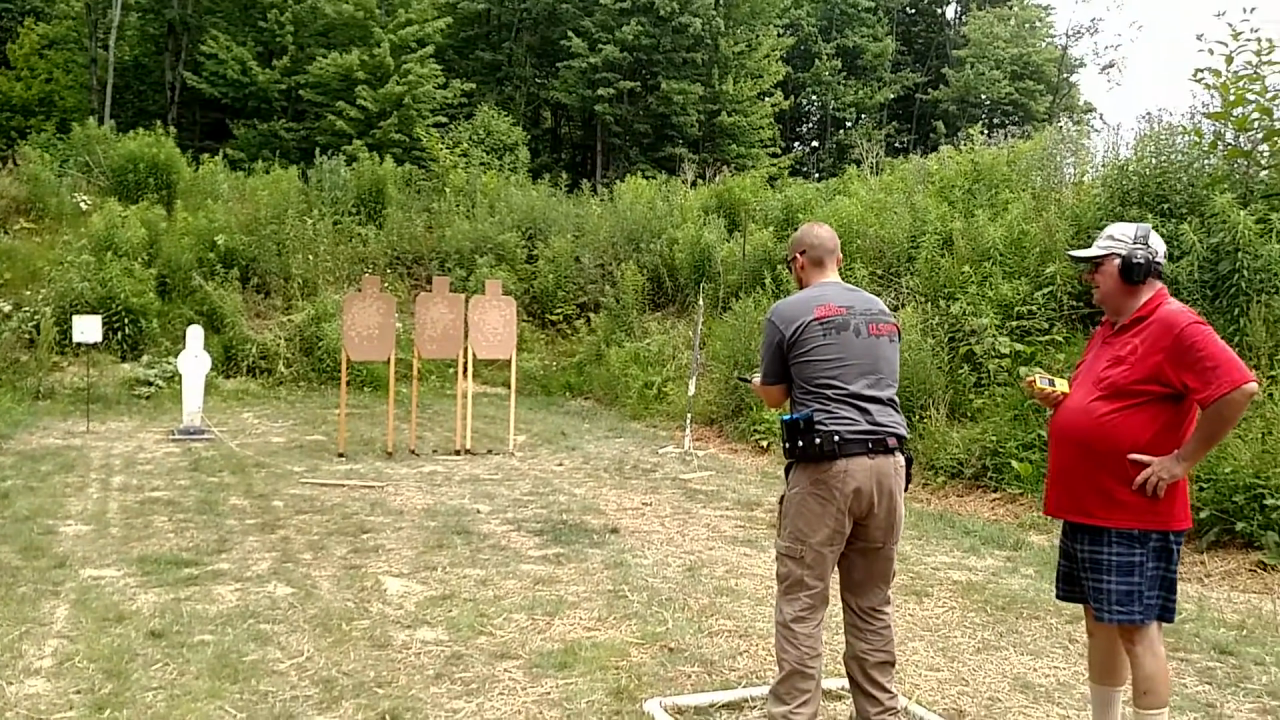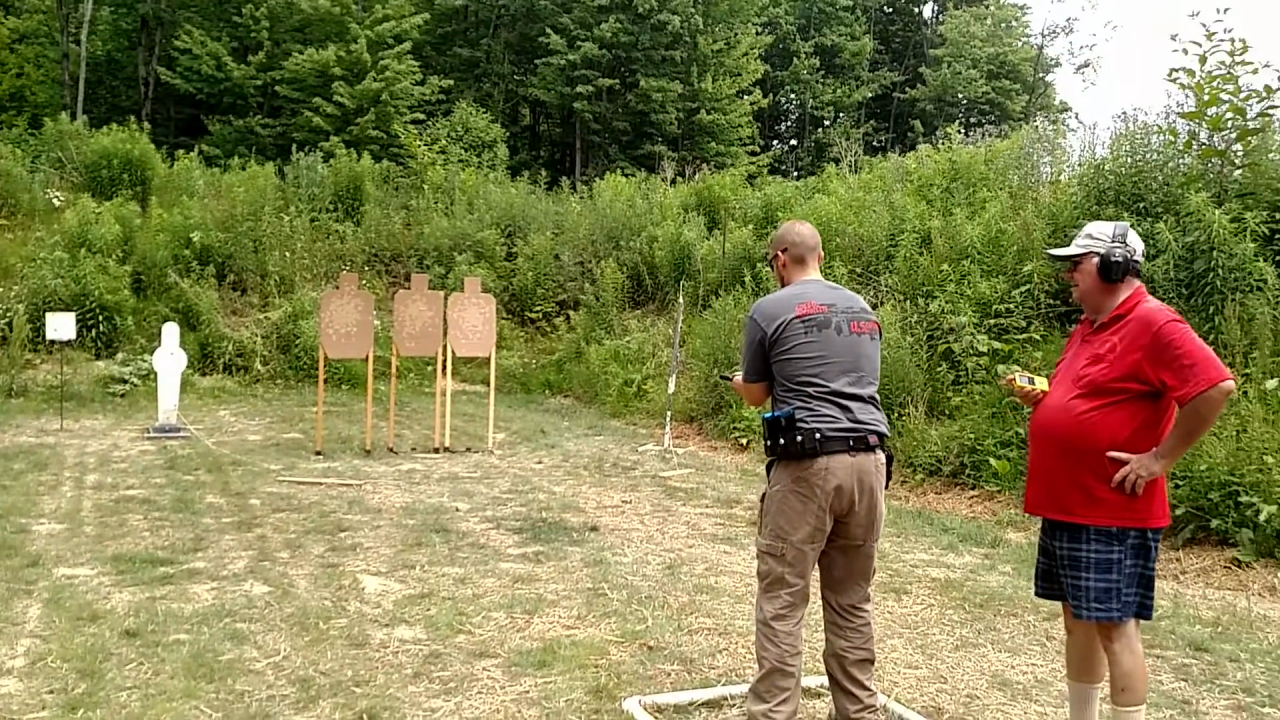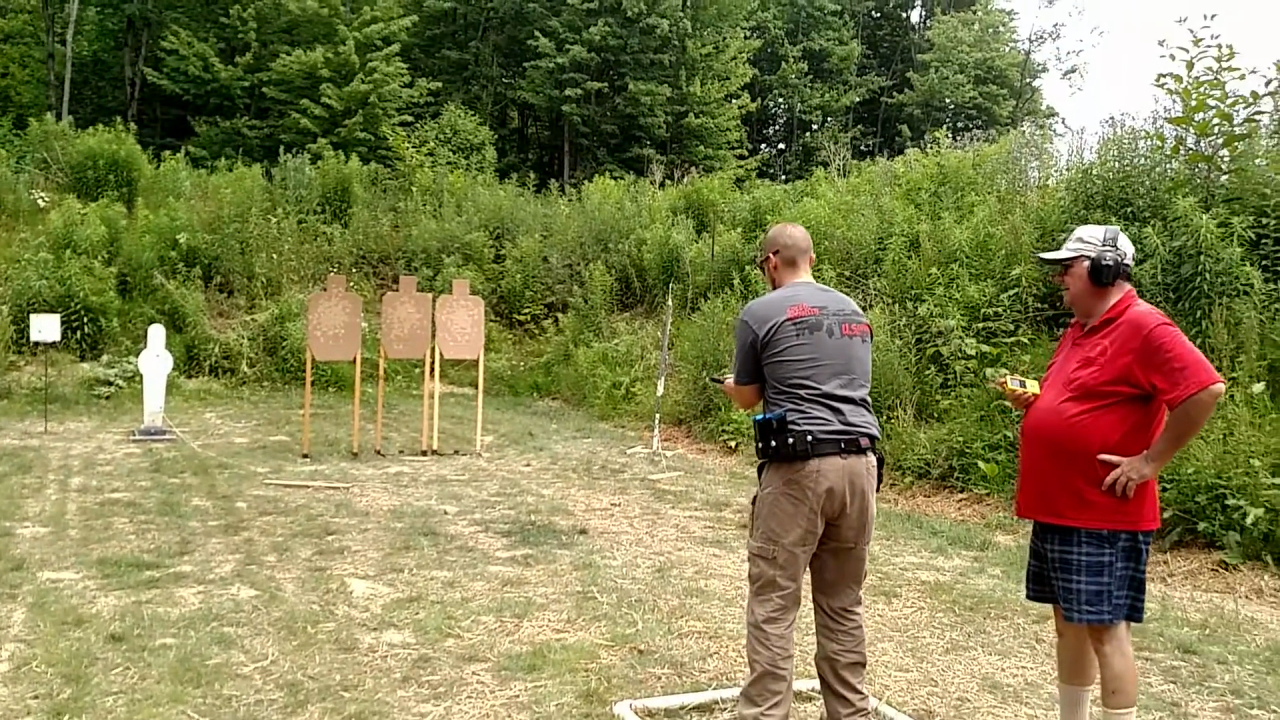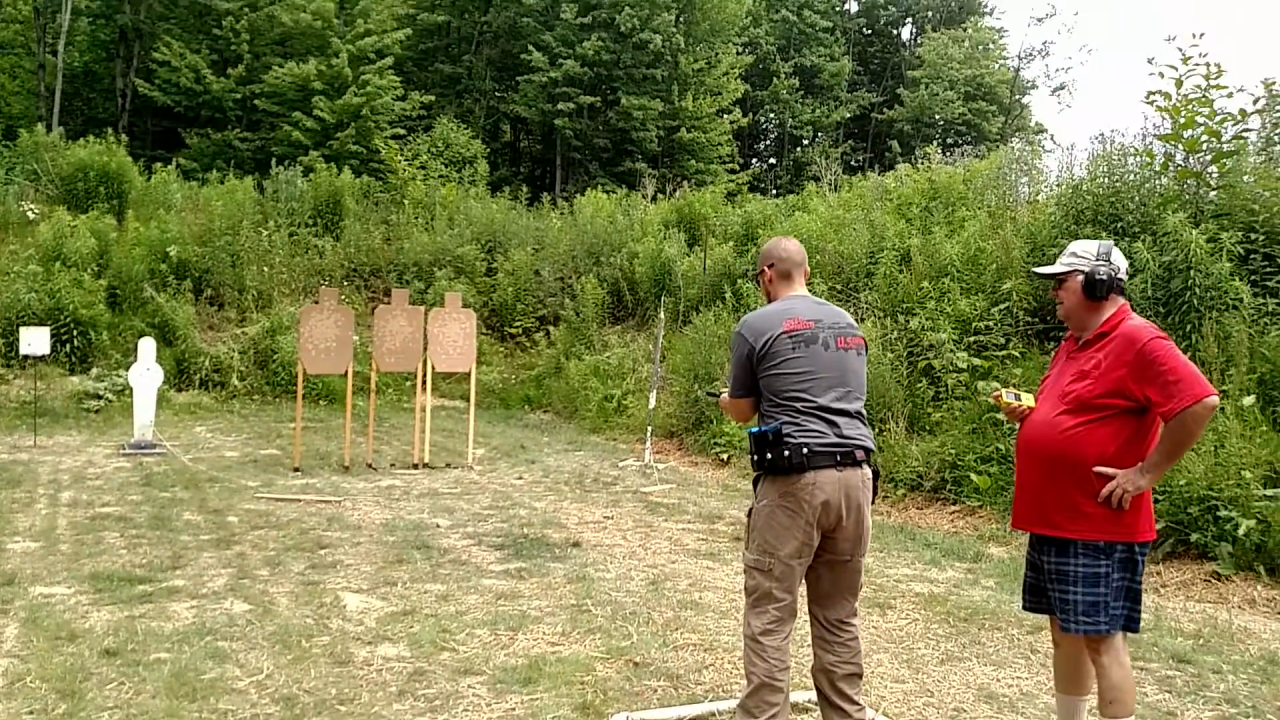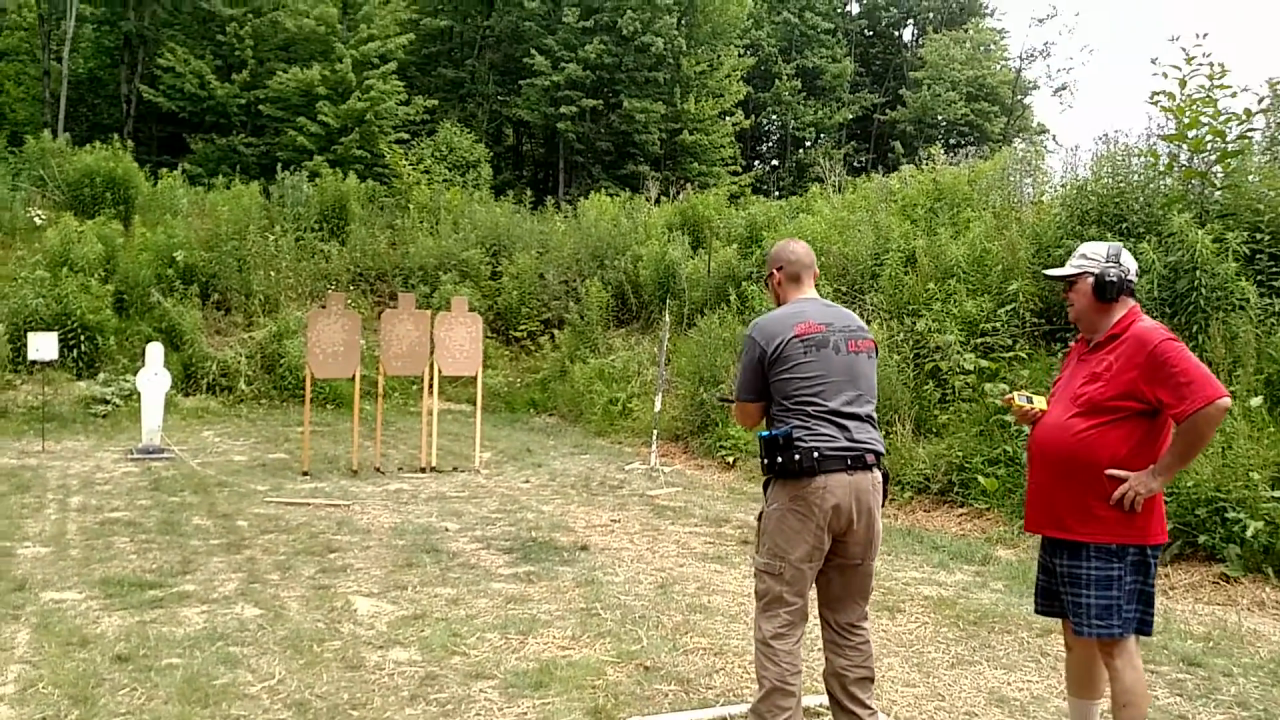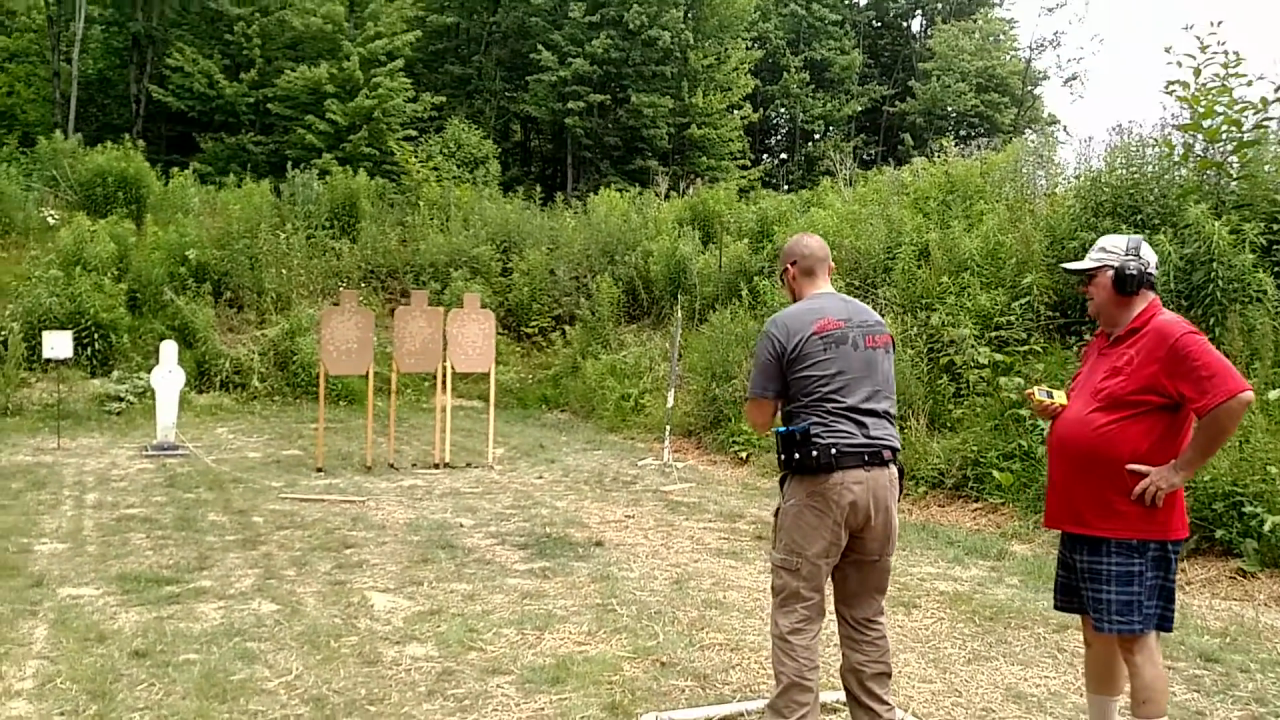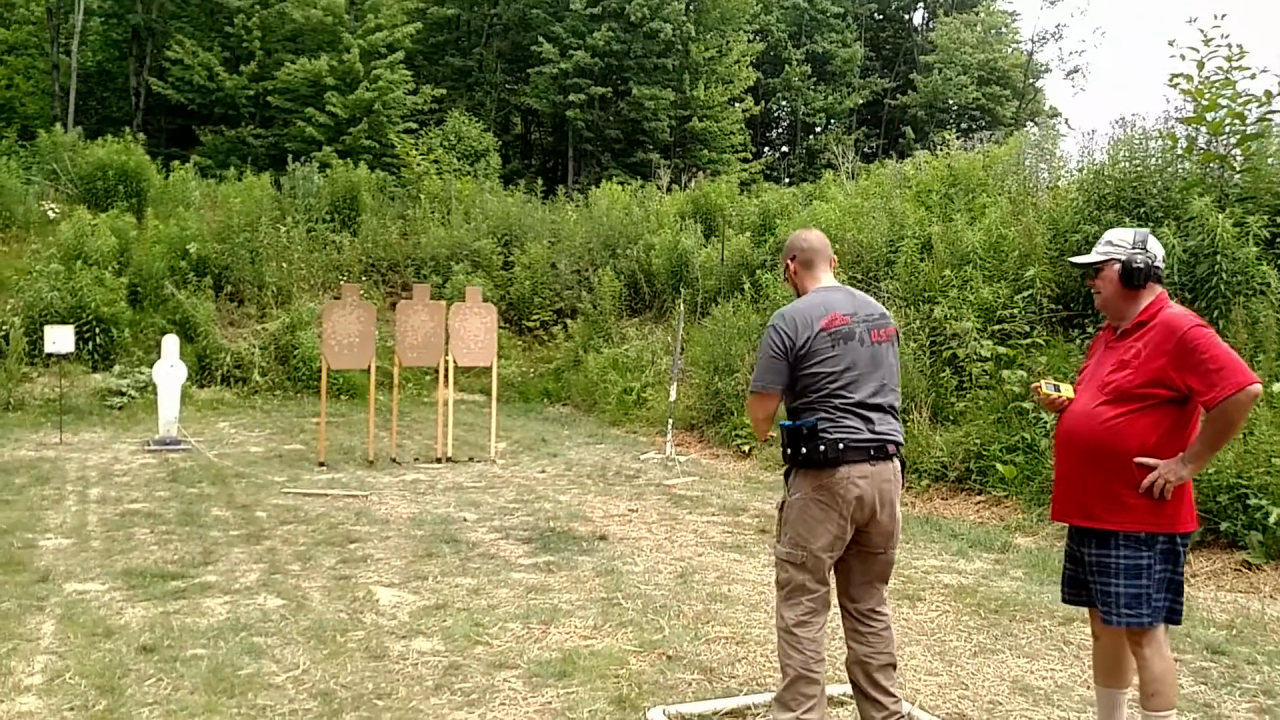
dt=0.1s
person 1, frame 1
left shoulder: (787, 312)
right shoulder: (881, 310)
left elbow: (774, 398)
left wrist: (760, 384)
left hip: (827, 468)
right hip: (888, 464)
left knee: (801, 601)
right knee: (872, 602)
person 1, frame 2
left shoulder: (768, 310)
right shoulder: (862, 308)
left elbow: (756, 396)
left wrist: (740, 382)
left hip: (808, 466)
right hip: (868, 461)
left knee: (782, 599)
right knee: (852, 599)
person 1, frame 3
left shoulder: (761, 313)
right shoulder: (853, 311)
left elbow: (747, 398)
left wrist: (732, 386)
left hip: (799, 470)
right hip: (859, 464)
left knee: (773, 604)
right knee: (843, 603)
person 1, frame 4
left shoulder: (756, 326)
right shoulder: (848, 324)
left elbow: (742, 412)
left wrist: (728, 401)
left hip: (795, 482)
right hip: (854, 477)
left knee: (769, 615)
right knee: (839, 614)
person 1, frame 5
left shoulder: (766, 330)
right shoulder: (858, 327)
left elbow: (748, 418)
left wrist: (749, 407)
left hip: (804, 486)
right hip: (865, 481)
left knee: (780, 619)
right knee: (850, 618)
person 1, frame 6
left shoulder: (784, 326)
right shoulder: (876, 321)
left elbow: (759, 419)
left wrist: (762, 407)
left hip: (821, 482)
right hip: (881, 477)
left knee: (798, 615)
right knee: (866, 614)
person 1, frame 7
left shoulder: (790, 320)
right shoulder: (879, 313)
left elbow: (761, 412)
left wrist: (764, 433)
left hip: (824, 478)
right hip: (884, 470)
left knee: (802, 609)
right knee: (869, 604)
person 2, frame 1
left shoulder: (1175, 326)
right shoulder: (1109, 329)
left elbow: (1239, 388)
left wrist: (1182, 460)
right wrist: (1060, 399)
left hip: (1135, 516)
right hip: (1086, 508)
left knee: (1137, 630)
right knee: (1099, 623)
person 2, frame 2
left shoulder: (1154, 324)
right shoulder: (1088, 327)
left elbow: (1216, 386)
left wrist: (1160, 457)
right wrist: (1039, 397)
left hip: (1113, 514)
right hip: (1065, 507)
left knee: (1114, 627)
right knee: (1077, 621)
person 2, frame 3
left shoulder: (1143, 327)
right shoulder: (1078, 330)
left elbow: (1206, 389)
left wrist: (1150, 460)
right wrist: (1032, 401)
left hip: (1103, 515)
right hip: (1057, 510)
left knee: (1105, 629)
right knee: (1068, 623)
person 2, frame 4
left shoulder: (1138, 341)
right shoulder: (1073, 344)
left elbow: (1200, 402)
left wrist: (1145, 473)
right wrist: (1026, 413)
left hip: (1099, 528)
right hip: (1053, 522)
left knee: (1101, 639)
right knee: (1065, 634)
person 2, frame 5
left shoulder: (1149, 343)
right shoulder: (1084, 346)
left elbow: (1213, 403)
left wrist: (1159, 475)
right wrist: (1036, 416)
left hip: (1112, 530)
right hip: (1065, 524)
left knee: (1115, 644)
right knee: (1077, 638)
person 2, frame 6
left shoulder: (1170, 337)
right shoulder: (1103, 340)
left elbow: (1235, 397)
left wrist: (1179, 470)
right wrist: (1056, 410)
left hip: (1132, 526)
right hip: (1084, 520)
left knee: (1134, 639)
right knee: (1096, 634)
person 2, frame 7
left shoulder: (1177, 329)
right shoulder: (1110, 334)
left elbow: (1243, 389)
left wrist: (1188, 463)
right wrist: (1064, 405)
left hip: (1141, 519)
right hip: (1092, 512)
left knee: (1143, 632)
right knee: (1104, 624)
